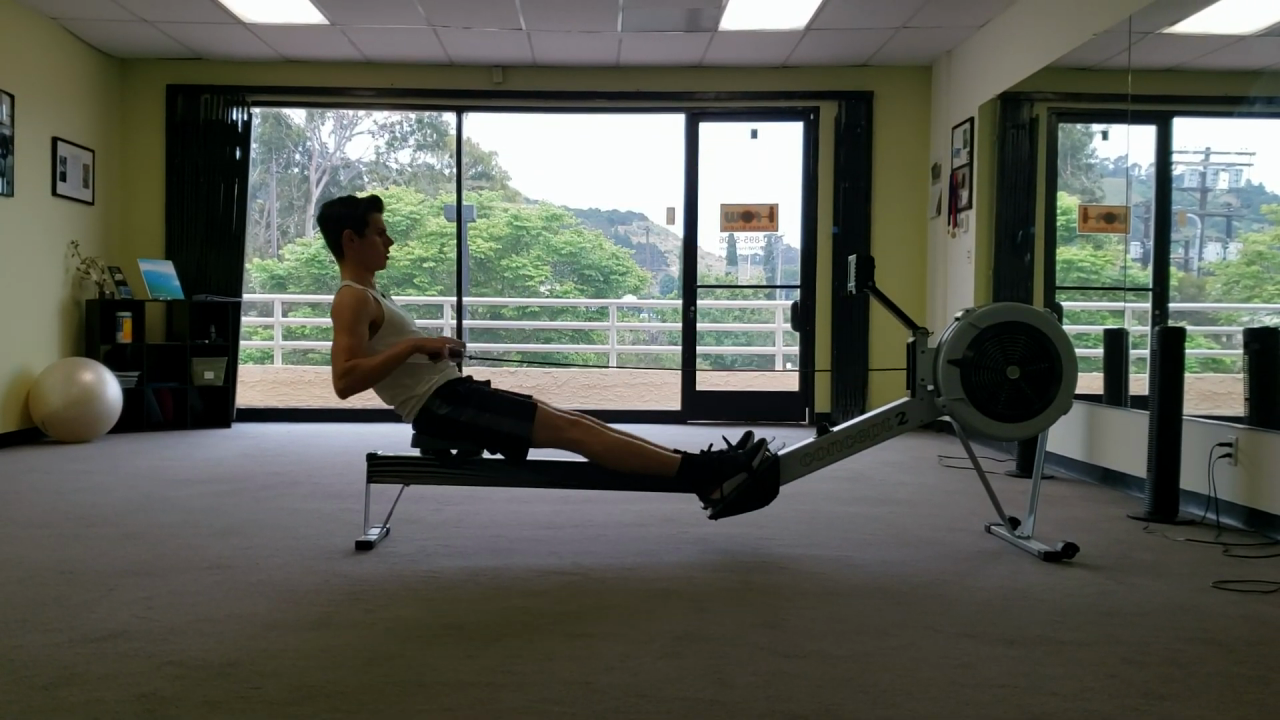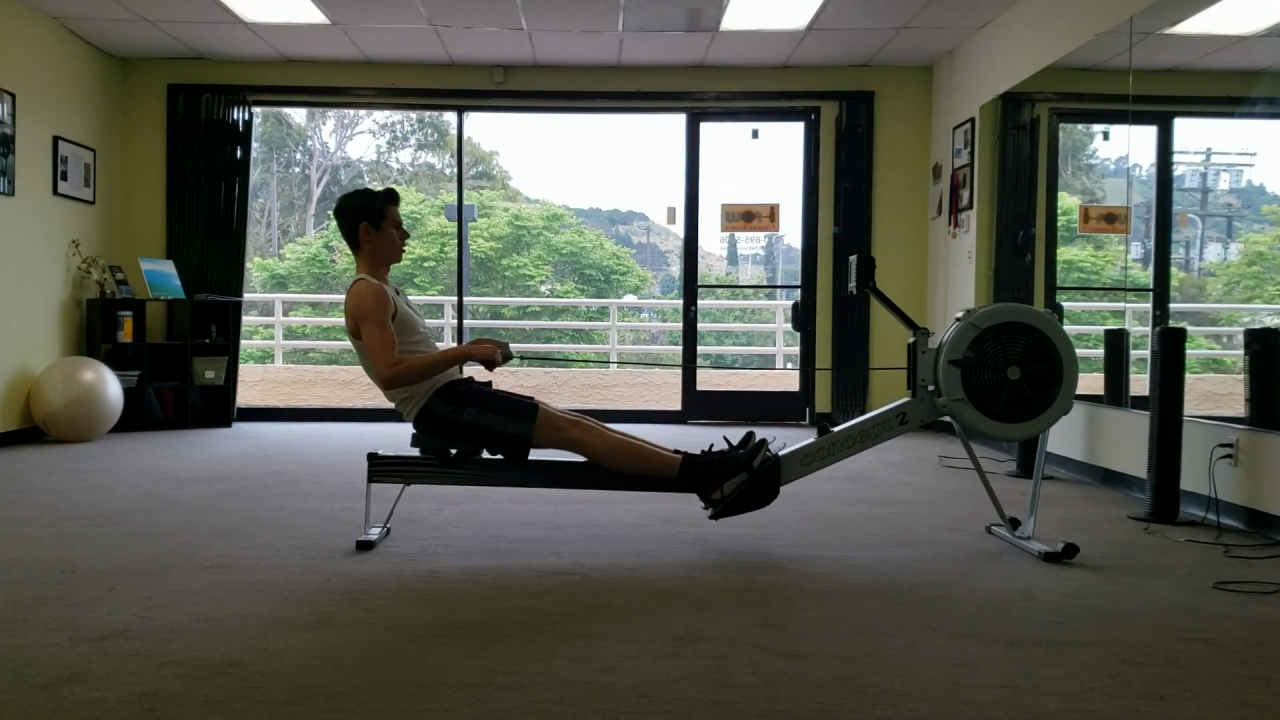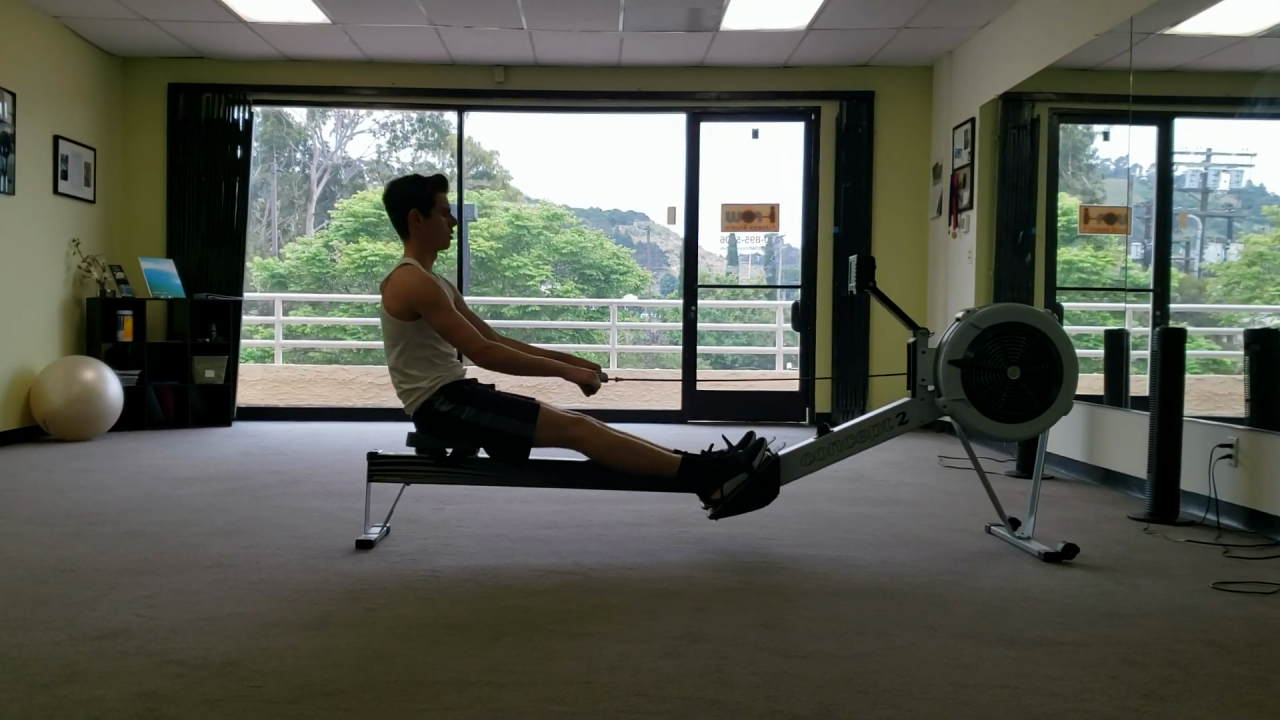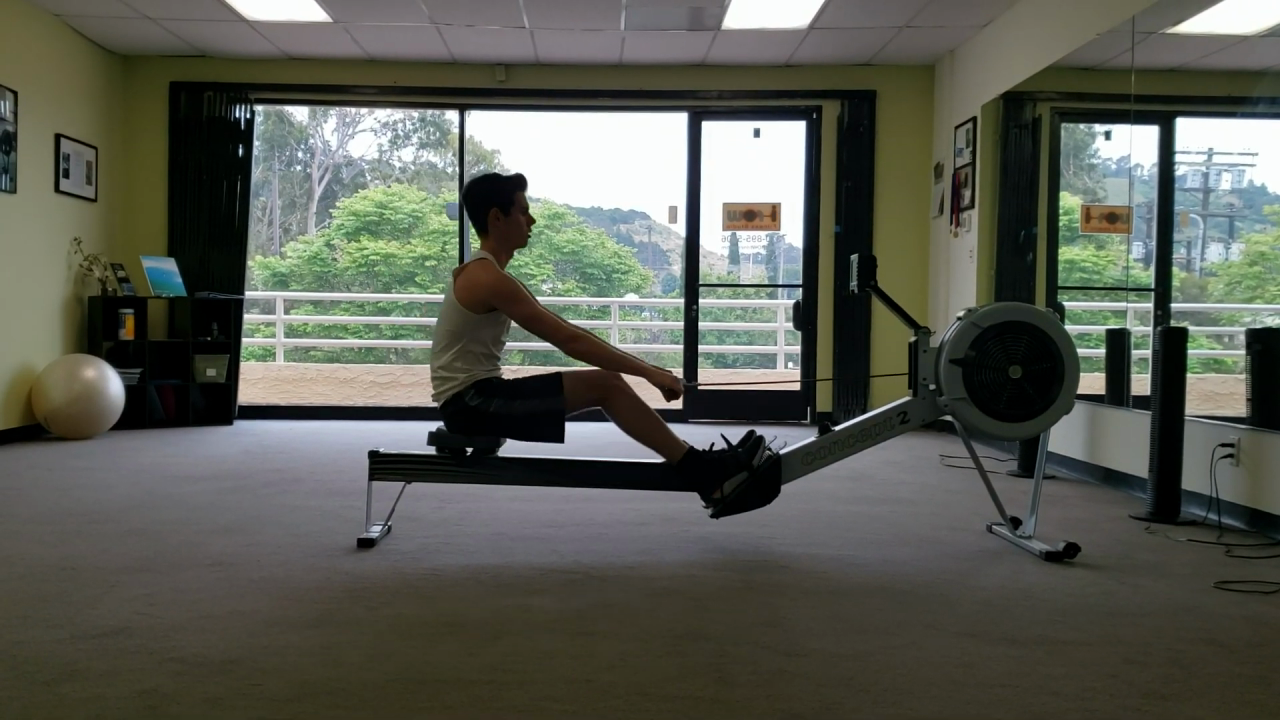
dt=0.4s
person 1, frame 1
left shoulder: (369, 296)
right shoulder: (353, 301)
right elbow: (344, 382)
left wrist: (433, 348)
right wrist: (417, 345)
left hip: (452, 394)
right hip: (439, 406)
left knee: (576, 421)
right knee: (572, 432)
left ankle: (697, 466)
right ankle: (701, 474)
person 1, frame 2
left shoulder: (384, 291)
right shoulder: (367, 295)
right elbow: (391, 373)
left wrist: (468, 352)
right wrist: (463, 350)
left hip: (455, 395)
right hip: (441, 407)
left knee: (578, 423)
right knee: (573, 432)
left ankle: (700, 467)
right ankle: (702, 475)
person 1, frame 3
left shoulder: (431, 281)
right shoulder: (412, 281)
left elbow: (497, 341)
right elbow: (483, 353)
left wrist: (566, 359)
right wrist: (564, 371)
left hip: (454, 398)
right hip: (441, 406)
left knee: (579, 422)
right knee: (575, 429)
left ankle: (699, 468)
right ankle: (703, 475)
person 1, frame 4
left shoulder: (490, 273)
right shoulder: (487, 277)
left elbow: (568, 332)
right elbow: (569, 341)
left wrist: (643, 368)
right wrist: (649, 374)
left hip: (480, 396)
right hip: (471, 402)
left knee: (611, 382)
right knee: (609, 385)
left ankle: (699, 466)
right ankle: (703, 472)
